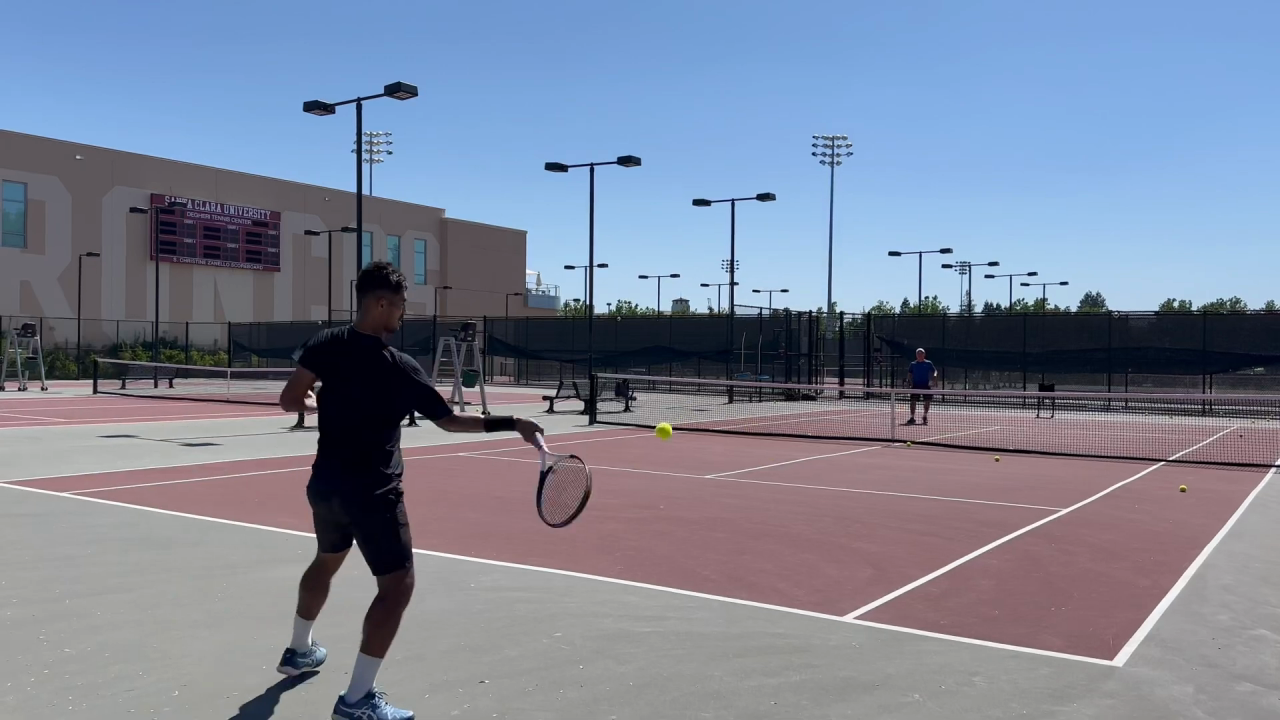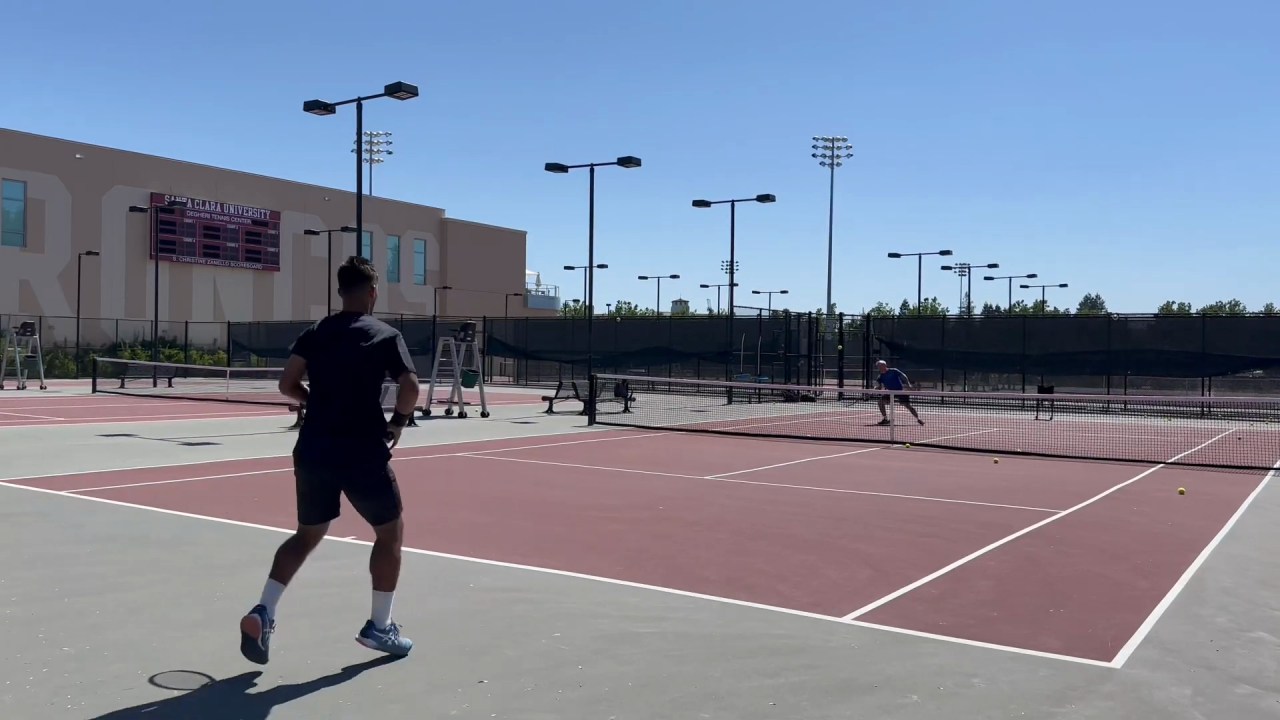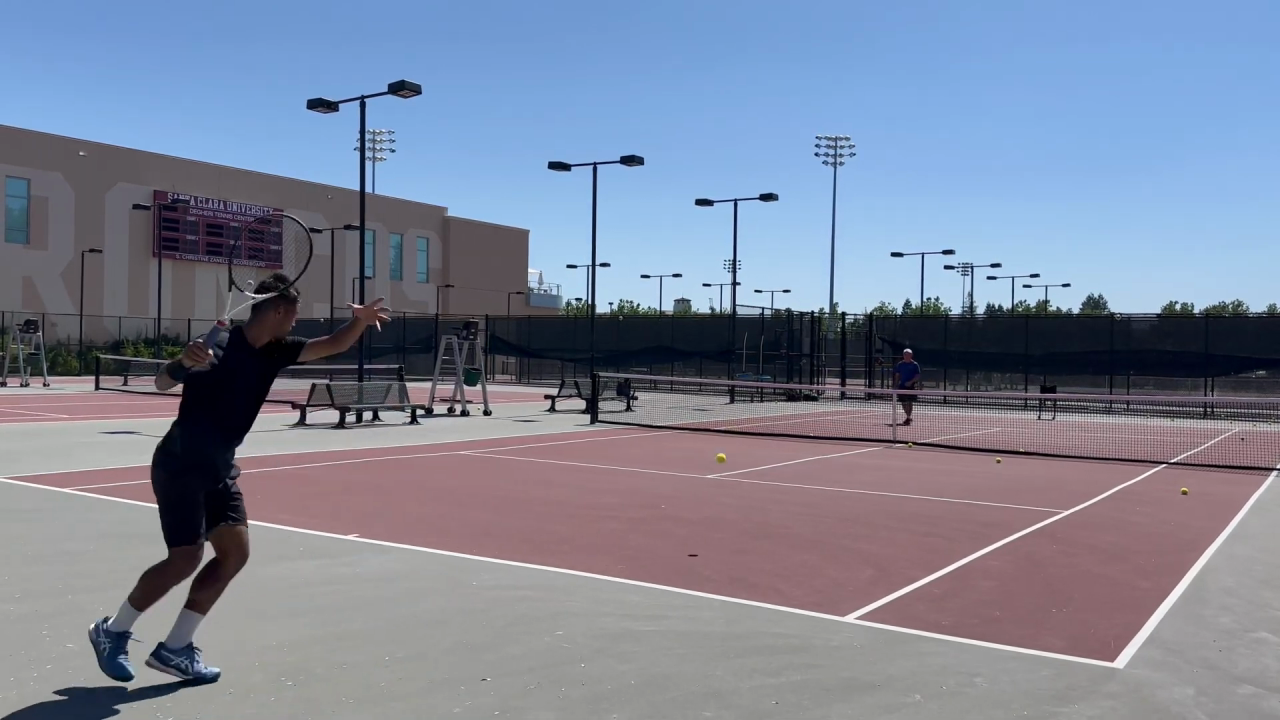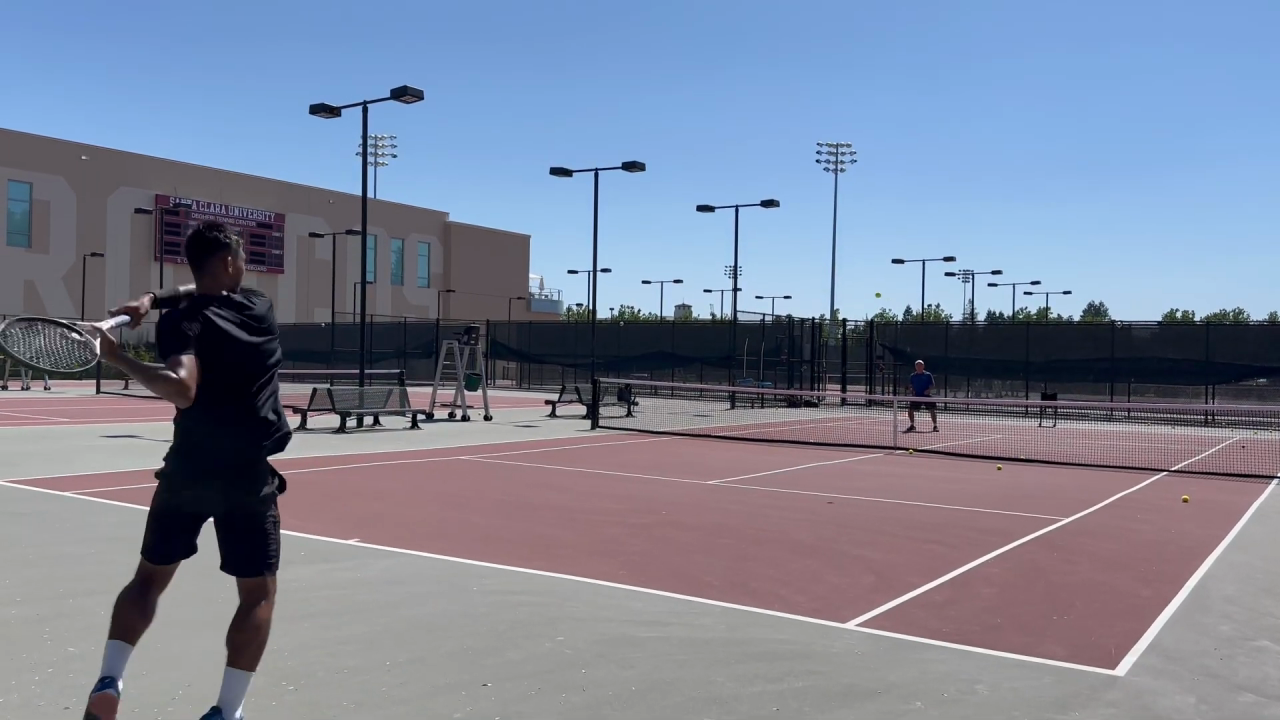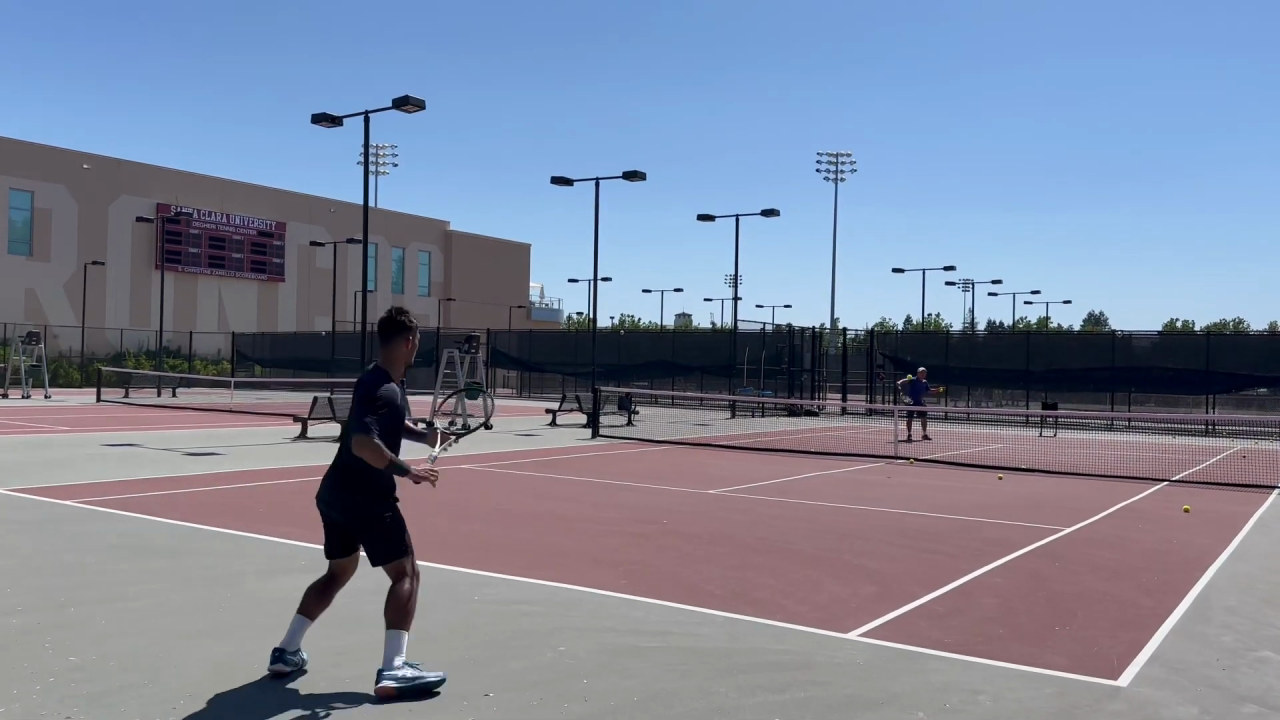
dt=1s
person 1, frame 1
left shoulder: (325, 345)
right shoulder: (400, 369)
left elbow: (288, 399)
right elbow: (450, 421)
left wrist: (308, 403)
right wrist: (514, 423)
left hip: (325, 485)
right hip: (371, 491)
left knee: (327, 562)
right knee: (397, 585)
left ankle: (298, 650)
person 1, frame 2
left shoulder: (315, 333)
right shoulder: (386, 335)
left elbow: (288, 385)
right elbow: (410, 386)
right wrist: (397, 423)
left hip: (312, 452)
right hip: (363, 453)
left knee: (307, 536)
right knee: (390, 532)
left ankle: (261, 615)
right ankle: (380, 627)
person 1, frame 3
left shoulder: (274, 349)
right shoulder: (219, 347)
left elbow: (331, 345)
right elbow: (166, 380)
left wrist: (360, 320)
right wrist: (187, 361)
left hip: (218, 468)
right hip: (179, 467)
left knee: (235, 551)
right knee: (185, 557)
left ankle: (174, 649)
right ankle: (112, 632)
person 1, frame 4
left shoulder: (182, 317)
right shoulder: (259, 307)
left elbow: (181, 392)
left wrist: (120, 359)
right wrist: (153, 300)
left hip: (186, 473)
right hip: (251, 475)
left knee: (149, 579)
right knee: (257, 595)
person 1, frame 5
left shoulder: (379, 379)
right shoulder: (384, 392)
right elbow: (362, 444)
left wrist: (419, 433)
right wrist: (407, 471)
left hip: (338, 494)
right hip: (364, 498)
left knee: (339, 573)
right knee: (405, 573)
left ankle: (287, 650)
right ankle: (394, 668)
